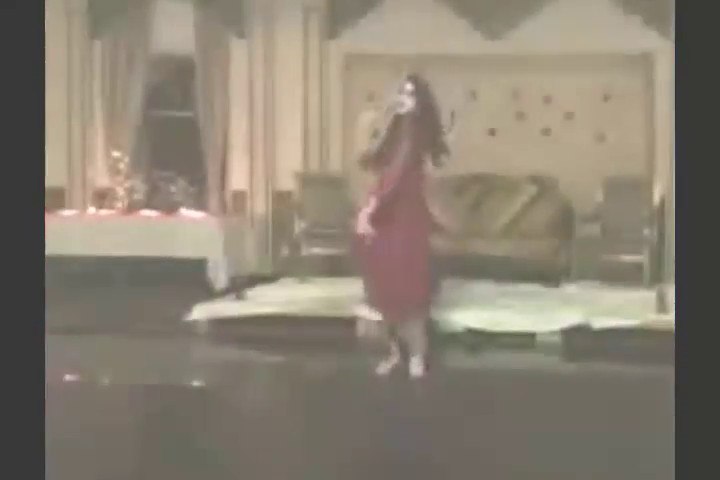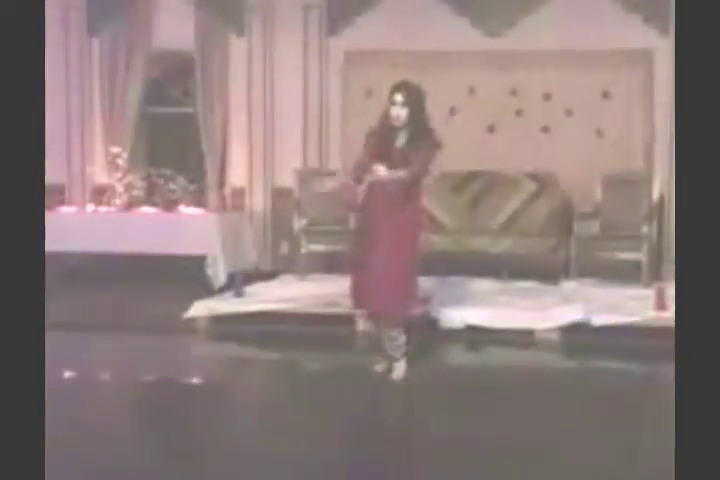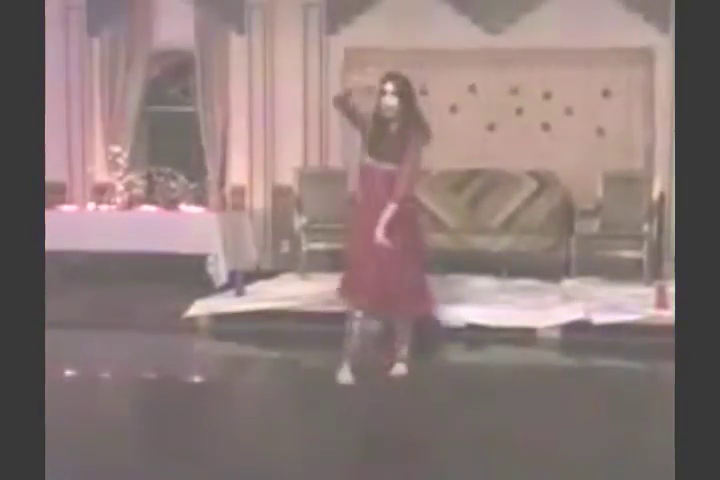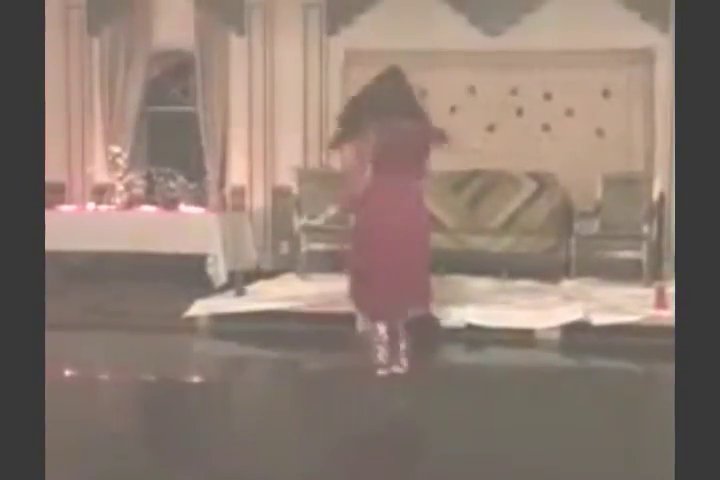
dt=0.7s
person 1, frame 1
left shoulder: (412, 130)
right shoulder: (397, 129)
left elbow: (395, 174)
right elbow: (372, 162)
left wrist: (367, 211)
left hip: (405, 212)
right hip: (386, 210)
left knee: (406, 285)
right knee: (383, 284)
left ankle: (416, 355)
right ankle: (394, 351)
person 1, frame 2
left shoulder: (424, 142)
right shoulder: (376, 137)
left elbow: (415, 172)
right elbow: (358, 172)
left wrist: (387, 175)
left hip: (402, 217)
right hip: (373, 215)
left knee: (389, 284)
right knee: (372, 285)
left ankle: (398, 355)
right ankle: (389, 353)
person 1, frame 3
left shoulder: (415, 134)
right shoulder: (370, 127)
left elbow: (407, 177)
right elbow: (341, 103)
left wrist: (385, 220)
right wrist: (351, 94)
left hip: (398, 218)
right hip: (366, 215)
left knee: (401, 286)
right knee: (360, 285)
left ankle: (401, 356)
right ankle: (347, 361)
person 1, frame 4
left shoulder: (375, 131)
right shoulder: (421, 129)
left elbow: (357, 177)
left wrist: (342, 205)
left hip: (380, 213)
right hip: (411, 213)
left knee: (378, 285)
right knee: (401, 285)
left ankle: (385, 359)
right ankle: (399, 353)
